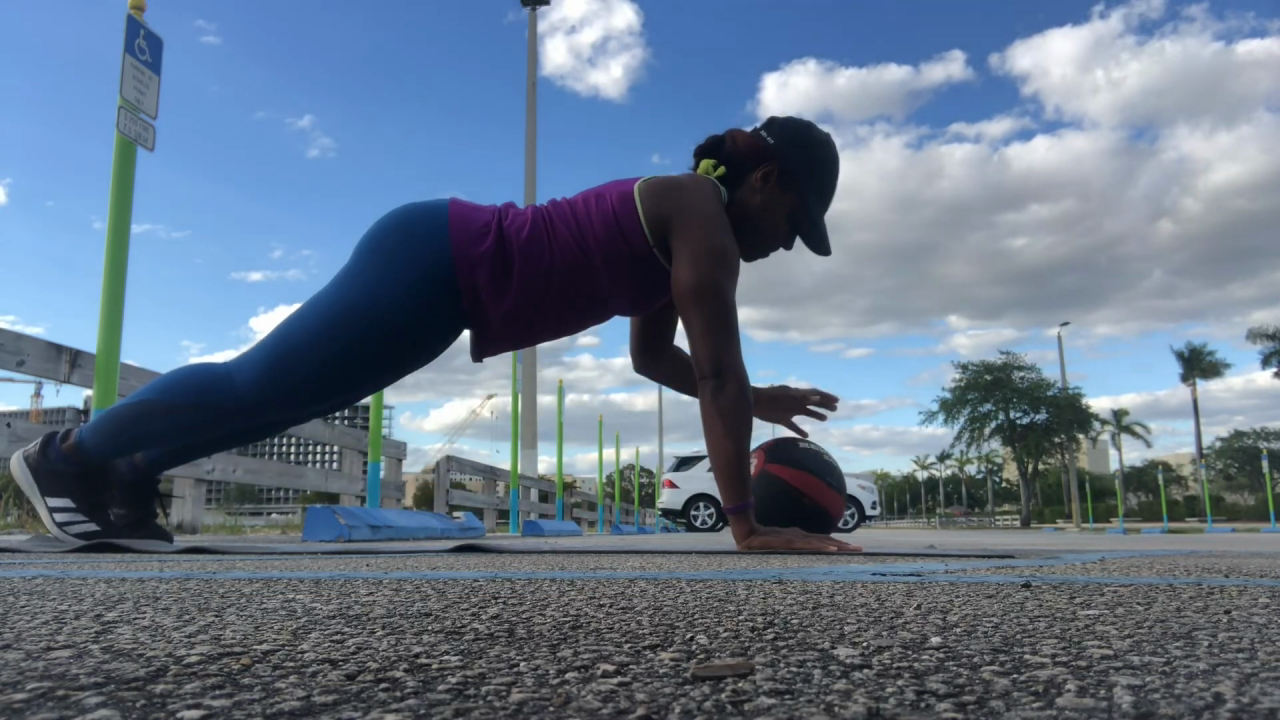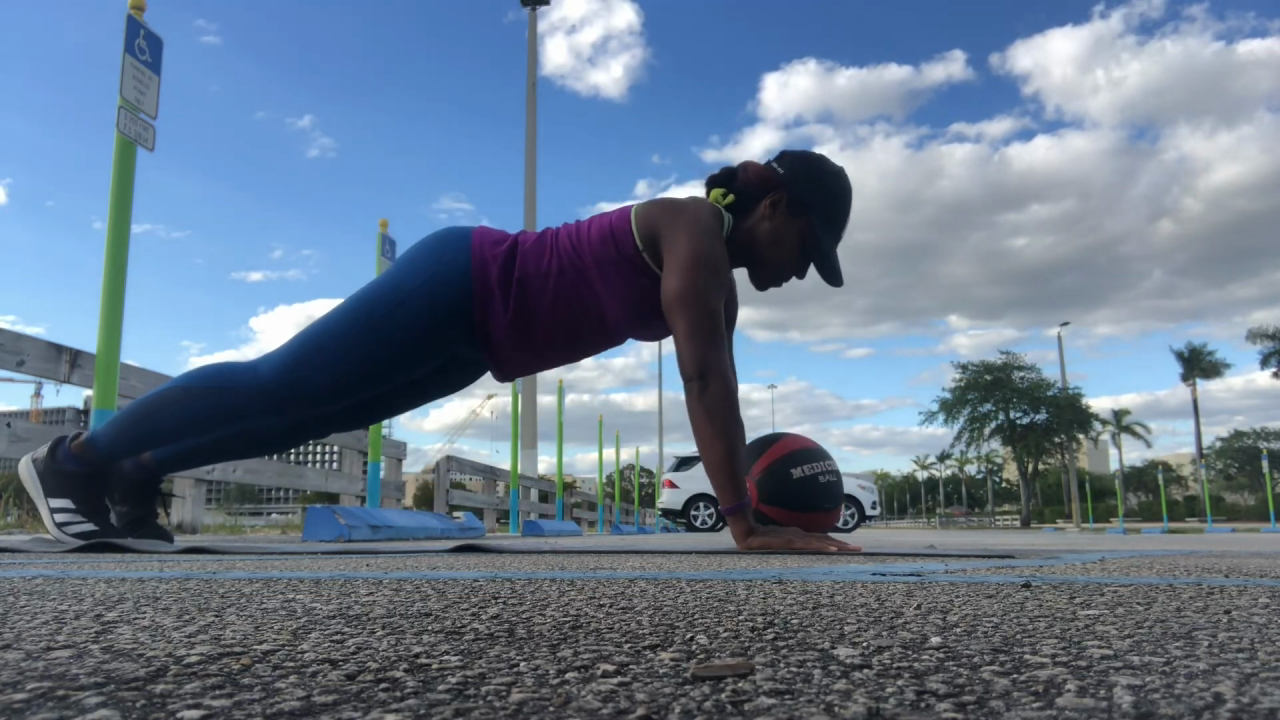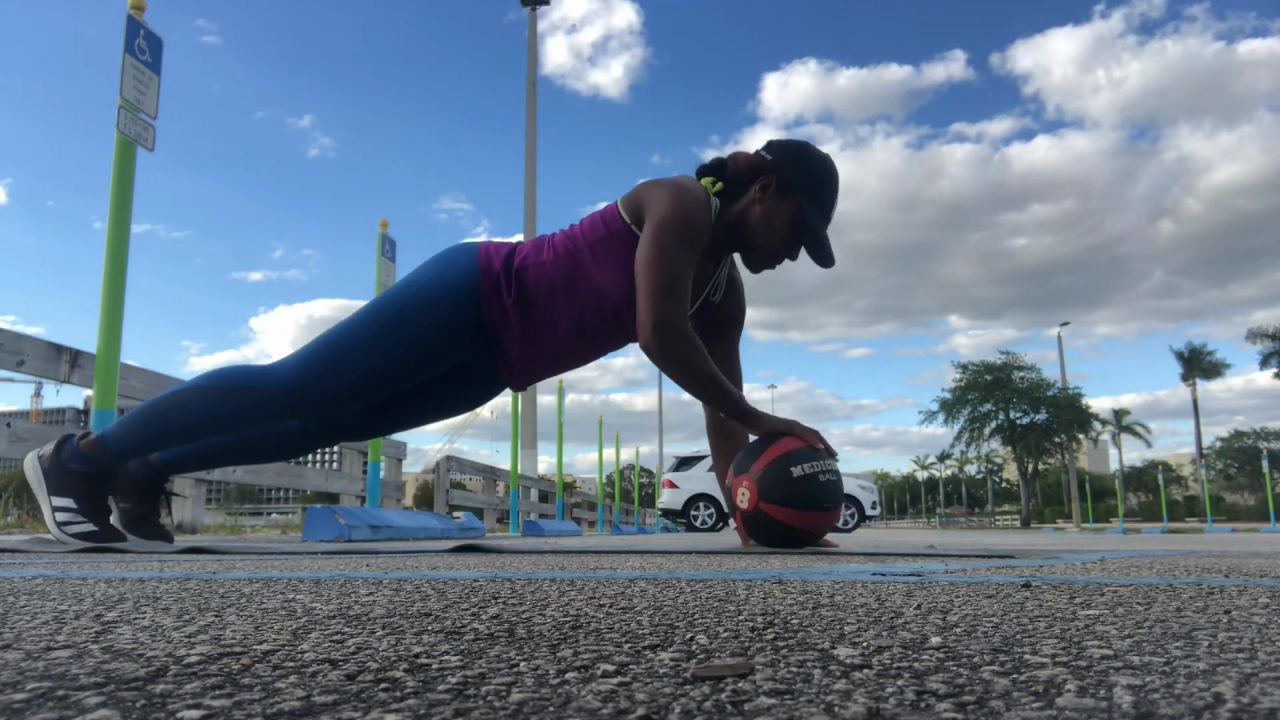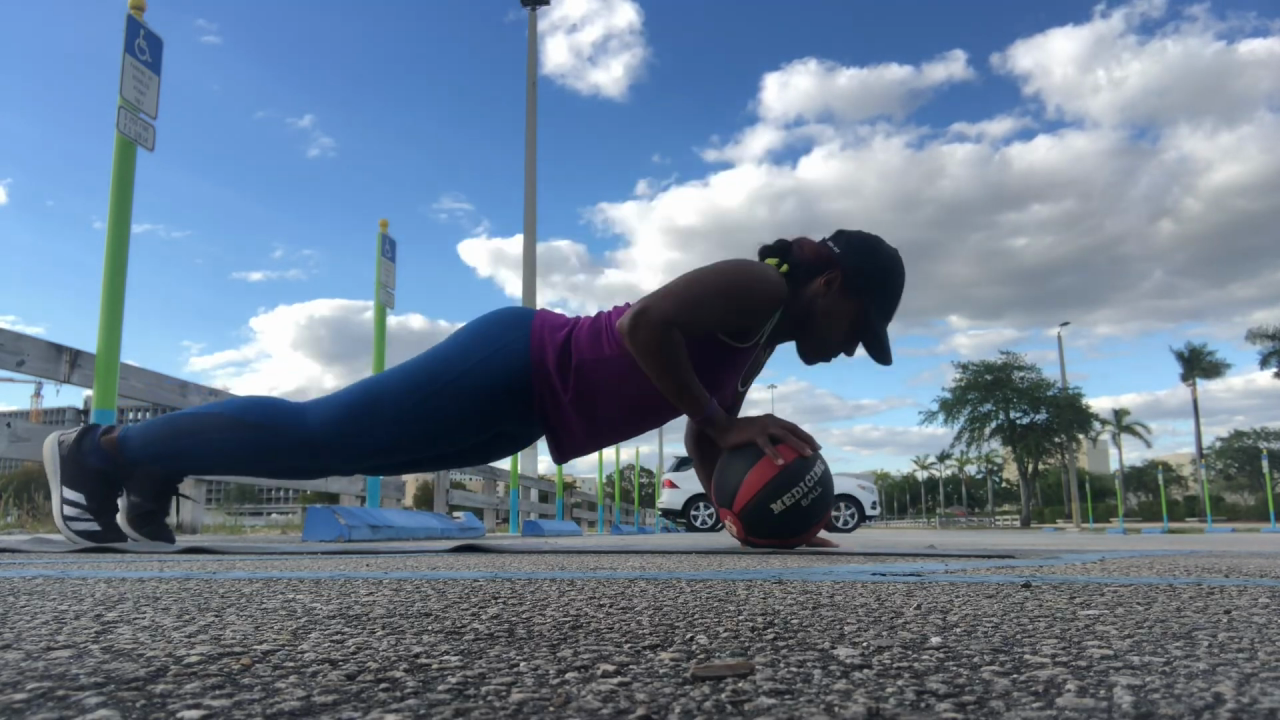
dt=0.5s
person 1, frame 1
left shoulder: (679, 228)
right shoulder: (703, 213)
left elbow: (654, 357)
right elbow: (717, 370)
left wrist: (756, 404)
right wrist: (745, 521)
left hip: (444, 276)
right hip: (429, 265)
left knee: (284, 396)
right knee: (255, 386)
left ankle: (129, 473)
right ankle: (66, 453)
person 1, frame 2
left shoulder: (715, 280)
right shoulder: (694, 228)
left elbow: (714, 397)
right elbow: (705, 379)
left wrist: (749, 501)
right wrist: (744, 521)
left hip: (474, 340)
right hip: (457, 285)
left knee: (311, 413)
right knee: (275, 387)
left ankle: (137, 474)
right ankle: (74, 457)
person 1, frame 3
left shoulder: (723, 287)
right shoulder: (682, 203)
left elbow: (721, 409)
right elbow: (657, 331)
right wrist: (747, 413)
left hip: (492, 361)
right hip: (470, 298)
left knee: (321, 423)
right knee: (286, 390)
left ankle: (146, 474)
right ankle: (79, 457)
person 1, frame 4
left shoulder: (759, 340)
right shoulder: (755, 287)
left elbow: (706, 446)
right elbow: (643, 328)
right wrist: (718, 422)
left hip: (526, 407)
right hip: (514, 367)
left knee: (333, 447)
right knee: (313, 433)
left ankle: (156, 471)
right ankle: (97, 451)
